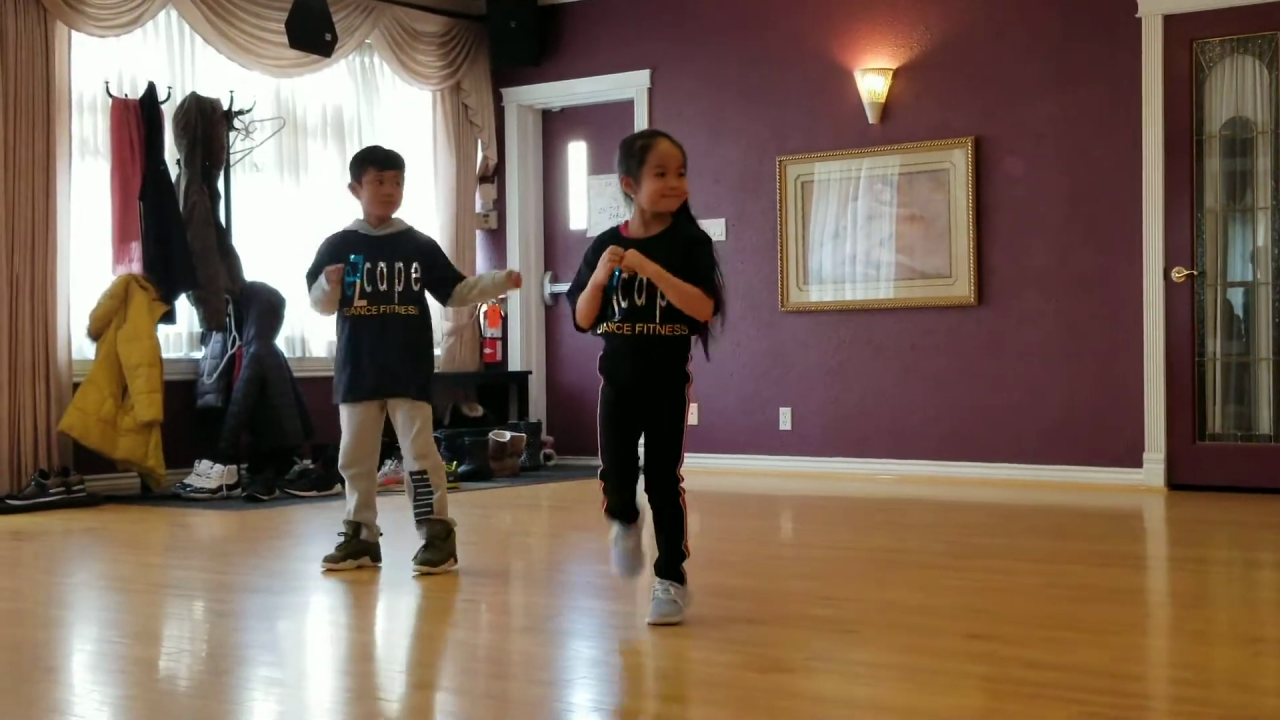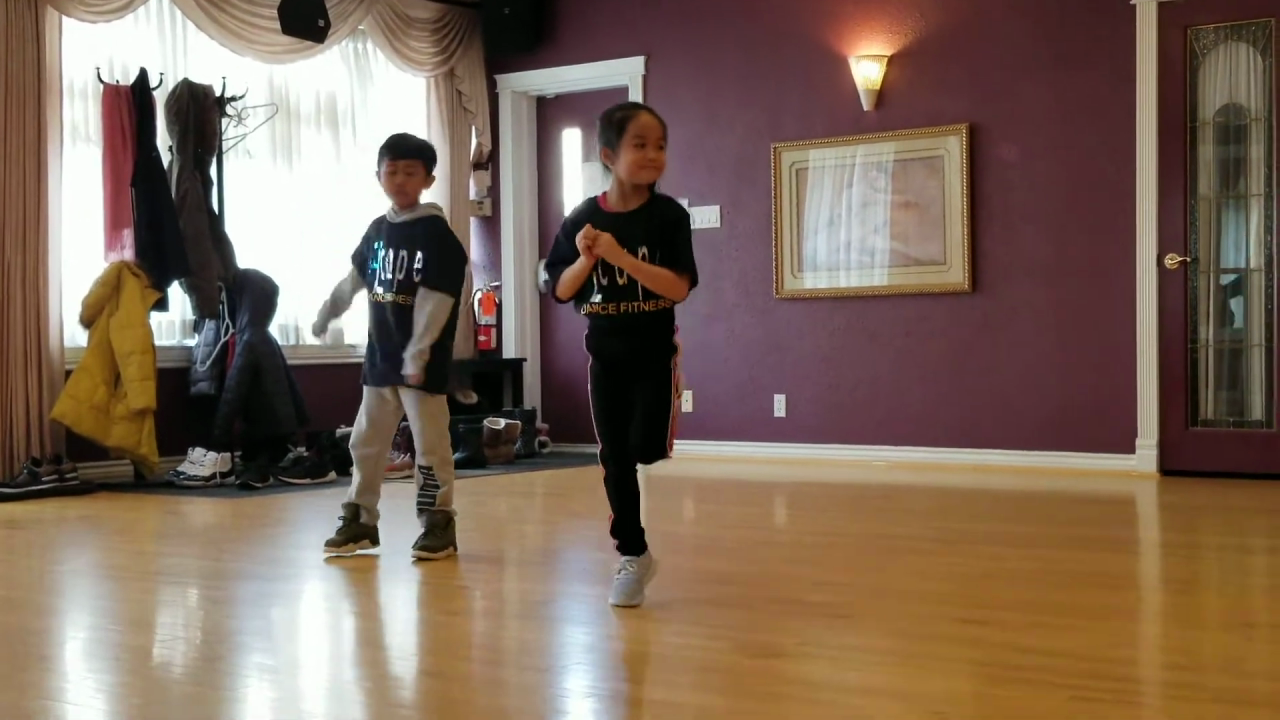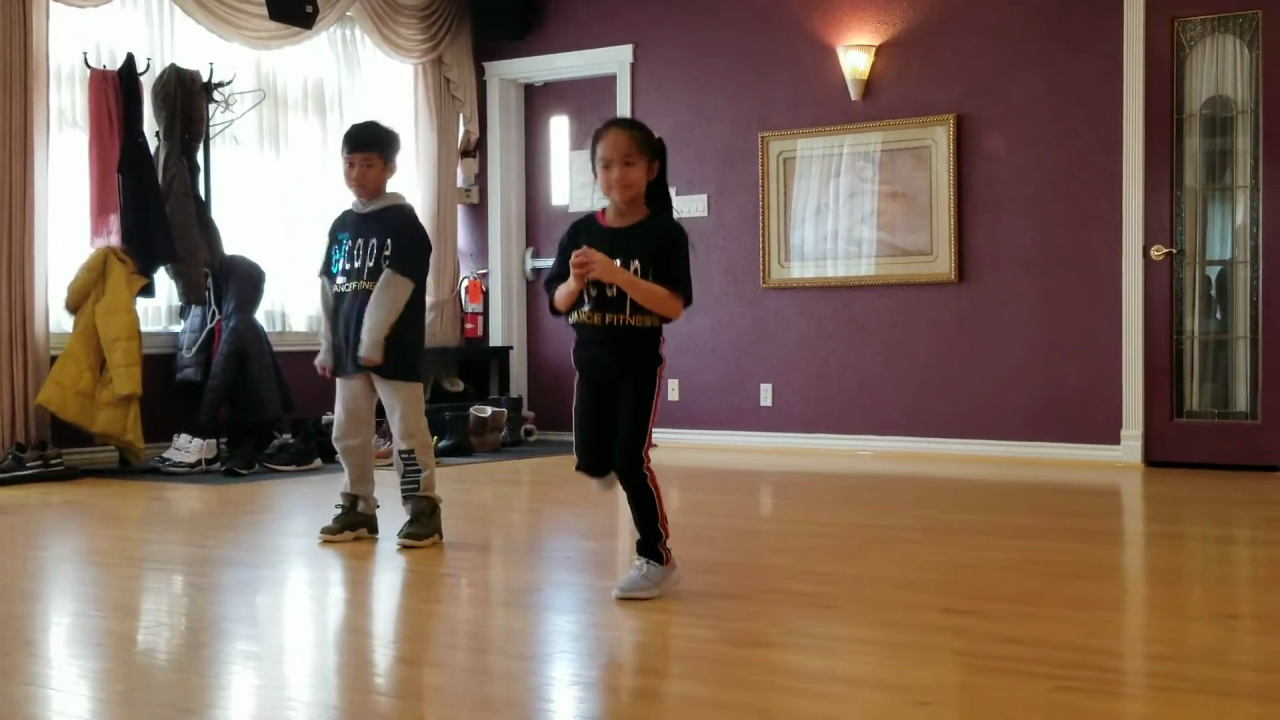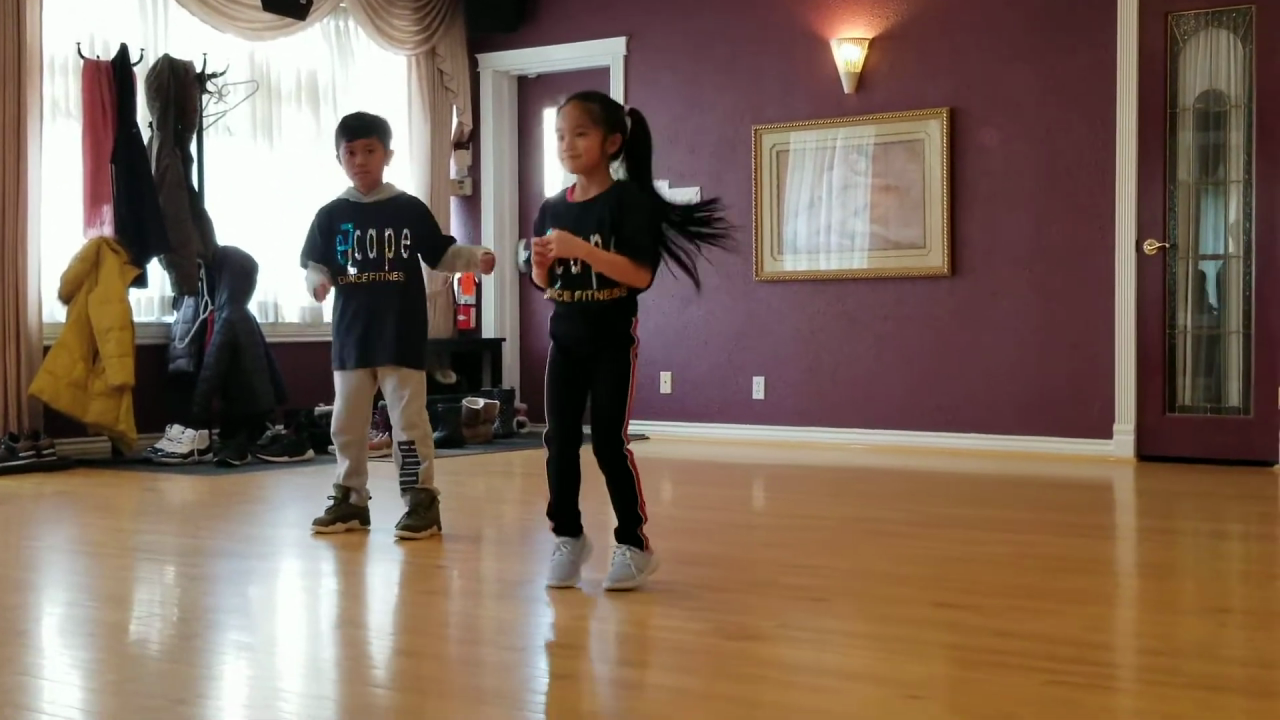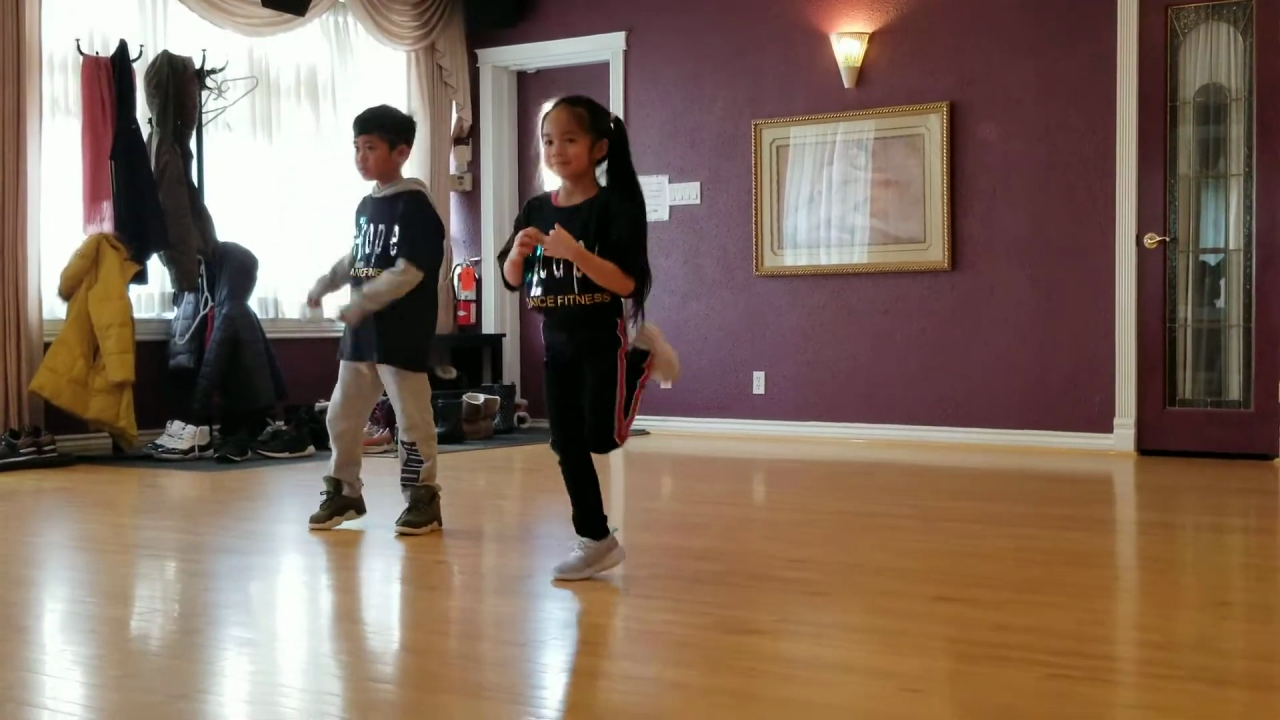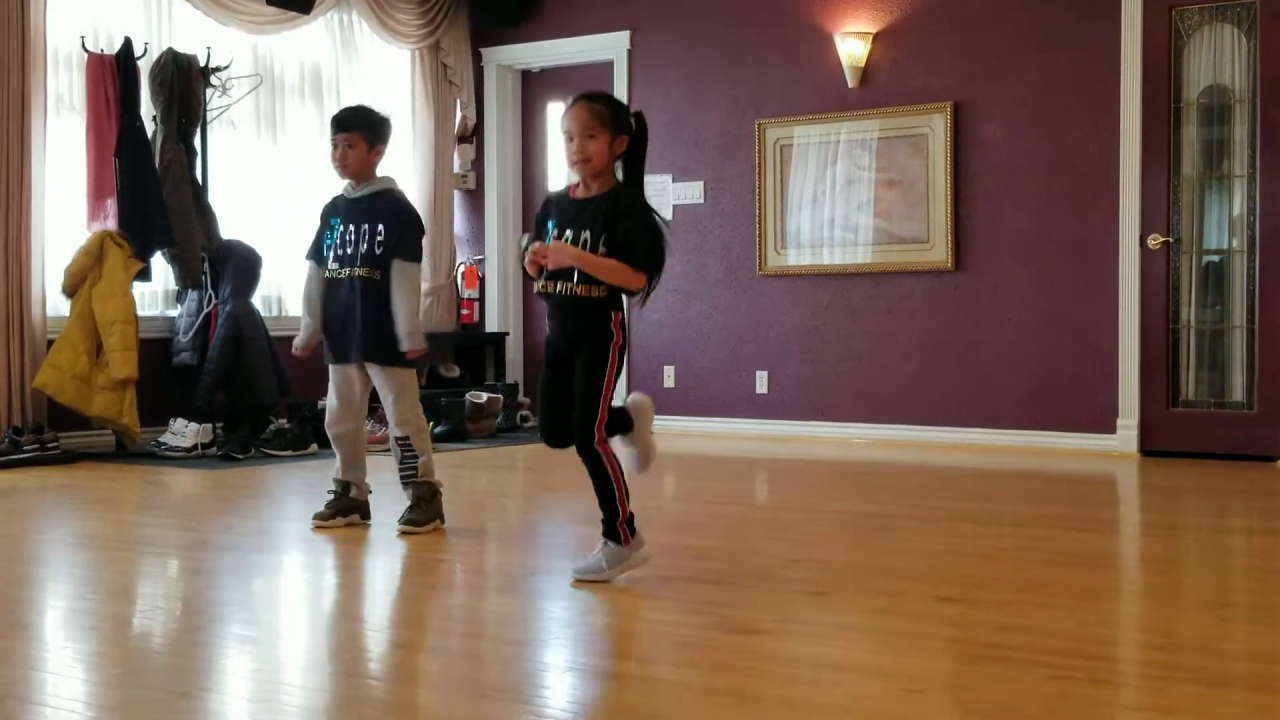
dt=0.4s
person 1, frame 1
left shoulder: (690, 241)
right shoulder: (605, 245)
left elbow: (704, 309)
right elbow: (581, 318)
left wrist: (650, 269)
right wrist: (600, 278)
left hip: (669, 377)
right hip: (618, 376)
left knee: (663, 478)
right knee: (616, 473)
left ankle: (671, 578)
right ankle: (624, 522)
person 1, frame 2
left shoulder: (668, 215)
right shoulder: (583, 220)
left elbow: (680, 288)
right elbow: (560, 291)
left wrist: (620, 257)
right wrist: (585, 260)
left hip: (654, 348)
right hip: (605, 351)
left knee: (646, 446)
right knee: (615, 455)
left ankle: (667, 397)
right ankle: (632, 554)
person 1, frame 3
left shoulder: (664, 233)
right shoulder: (582, 230)
left elbow: (673, 306)
right elbow: (557, 303)
left wrist: (617, 275)
right wrist: (575, 281)
left hip: (639, 360)
right hip: (591, 358)
left knee: (631, 460)
right knee: (590, 461)
left ankle: (657, 557)
right ankle: (610, 463)
person 1, frame 4
left shoulder: (629, 200)
right shoulder: (553, 208)
left elbow: (641, 274)
right elbow: (541, 281)
left wrist: (581, 248)
right wrist: (543, 260)
left hip: (614, 336)
right hip: (567, 336)
left knee: (612, 442)
right knee: (559, 439)
left ankle: (634, 547)
right ankle: (567, 536)
person 1, frame 5
left shoulder: (614, 209)
right shoulder: (535, 209)
left elbow: (627, 283)
right elbow: (510, 279)
left wrist: (575, 254)
right wrist: (519, 252)
left hip: (602, 335)
right hip: (556, 340)
left knee: (600, 437)
right knee: (567, 444)
left ankle: (641, 355)
right ankle: (595, 539)
person 1, frame 6
left shoulder: (625, 202)
right shoulder: (554, 204)
left elbow: (636, 278)
right elbow: (537, 273)
left wrist: (578, 256)
right wrist: (534, 256)
left hip: (601, 330)
right hip: (560, 330)
left knee: (588, 436)
right knee: (554, 431)
left ankle: (623, 539)
right ankle: (627, 416)
person 2, frame 1
left shoulder: (419, 245)
right shoulder: (337, 246)
left elbow: (456, 290)
right elbow: (316, 297)
left wrist: (500, 282)
right wrist: (326, 287)
left hip: (409, 369)
right hip: (357, 369)
left knee: (419, 452)
right knee: (355, 458)
left ankle: (438, 535)
right ankle: (360, 536)
person 2, frame 2
left shoulder: (436, 231)
right shoulder: (379, 227)
left elbow: (436, 300)
right elbow: (360, 273)
left wrist: (418, 353)
right wrist: (328, 311)
left hip: (420, 360)
right hip: (382, 357)
left knee: (430, 442)
right knee: (367, 440)
left ankle: (438, 523)
right ankle: (360, 518)
person 2, frame 3
left shoulder: (403, 222)
right shoulder: (341, 224)
left elbow: (396, 286)
right elbow: (329, 287)
left wrist: (374, 339)
right wrist: (326, 345)
left hip: (393, 350)
right hip: (349, 349)
left knee: (408, 431)
right knee: (348, 433)
left ankle: (423, 511)
right ankle: (358, 507)
person 2, frame 4
left shoulder: (411, 211)
right shoulder: (330, 215)
left elbow: (444, 253)
right elbow: (316, 268)
left wrist: (475, 258)
right wrist: (318, 283)
left hip: (402, 338)
right hip: (352, 338)
left knee: (409, 420)
right knee: (346, 424)
left ankle: (422, 502)
right ankle: (351, 500)
person 2, frame 5
left shoulder: (416, 206)
right shoulder: (367, 205)
left elbow: (410, 270)
left wrist: (362, 299)
right wrist: (325, 283)
left hip: (402, 335)
right hip: (362, 335)
left knee: (412, 419)
right knee: (342, 416)
left ankle: (423, 498)
right ankle: (343, 492)
person 2, frame 6
left shoulder: (395, 206)
right shoulder: (334, 209)
left elbow: (405, 272)
right elbow: (319, 270)
left wrist: (410, 330)
right wrist: (308, 327)
left hip: (384, 335)
right hip: (340, 334)
left knee: (404, 415)
right knee: (342, 418)
left ankle: (425, 496)
right ankle: (351, 494)
